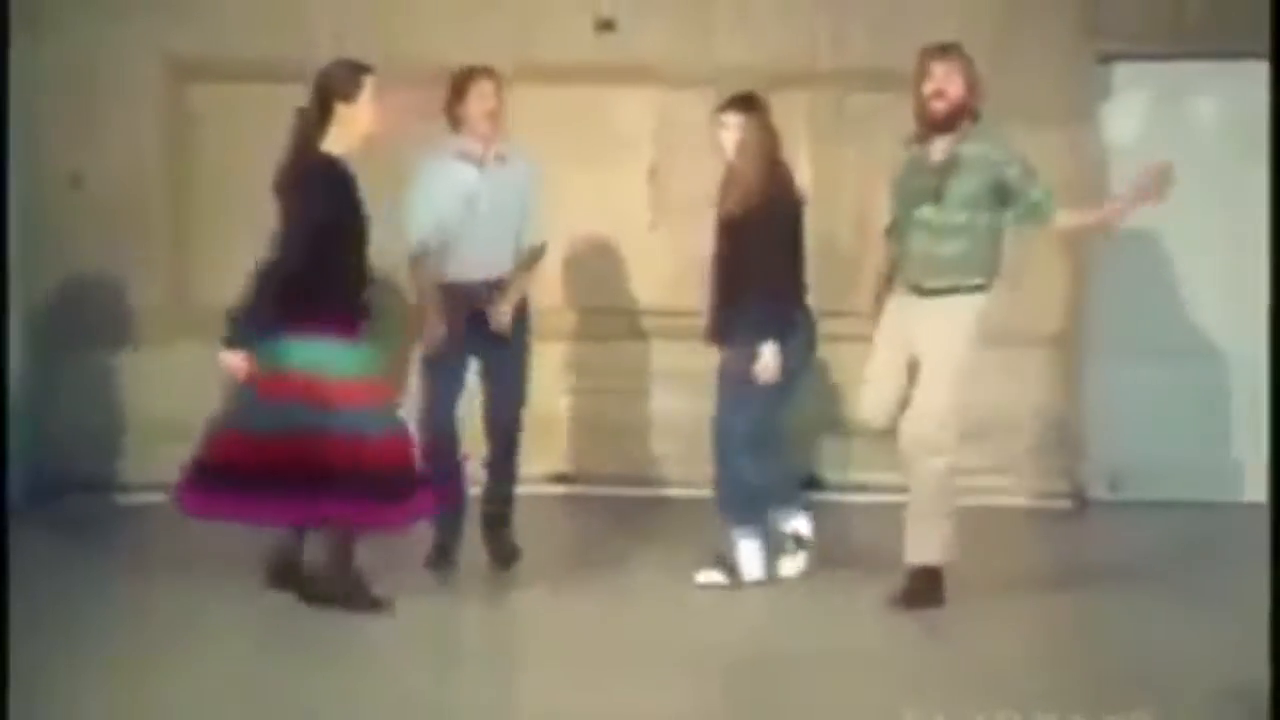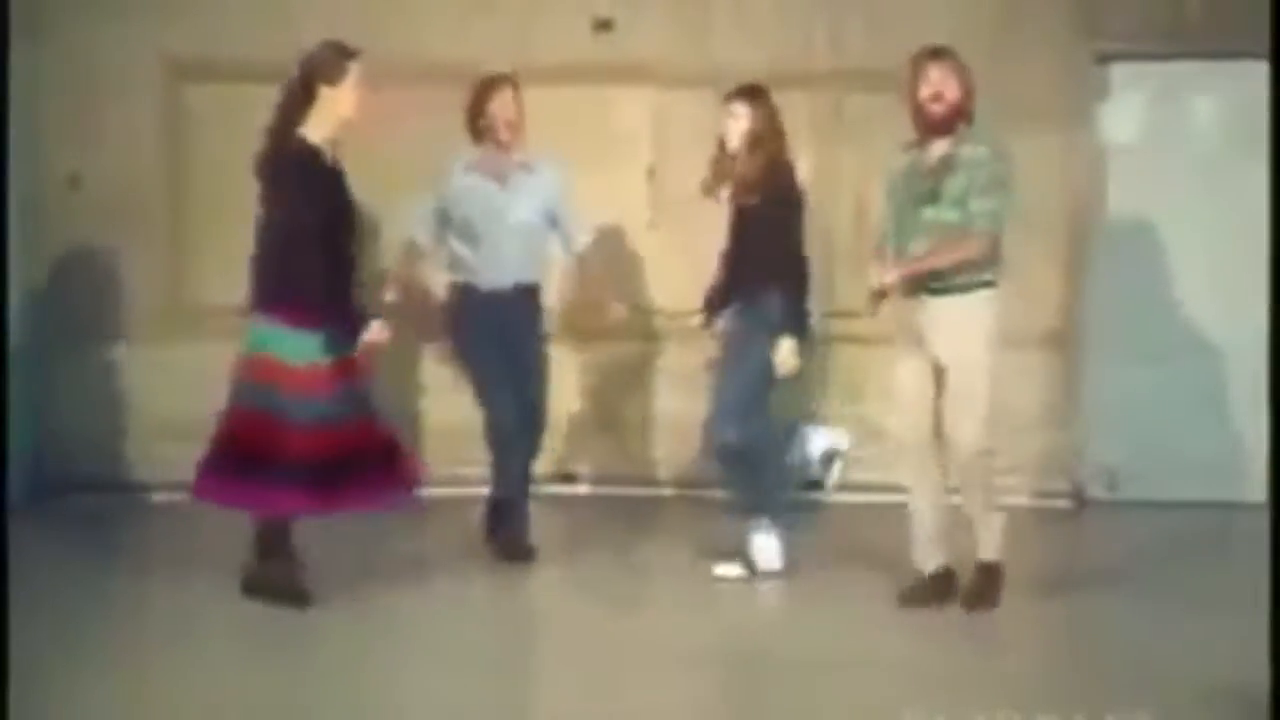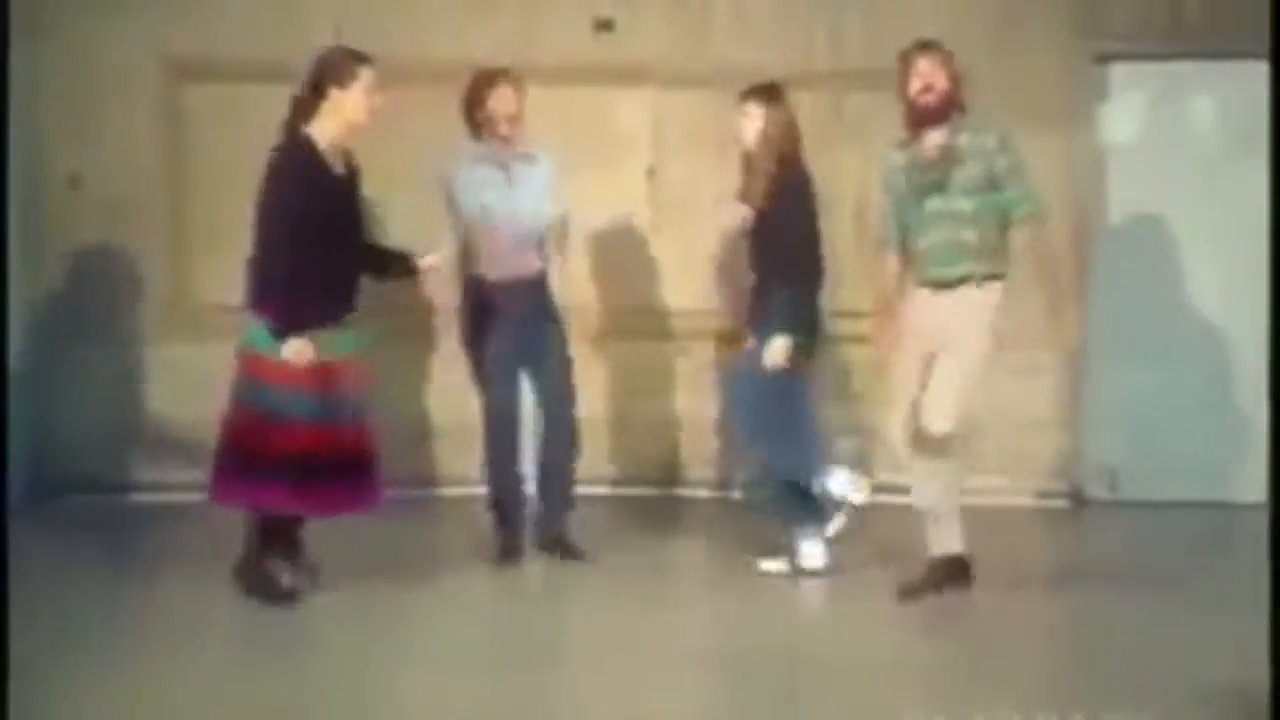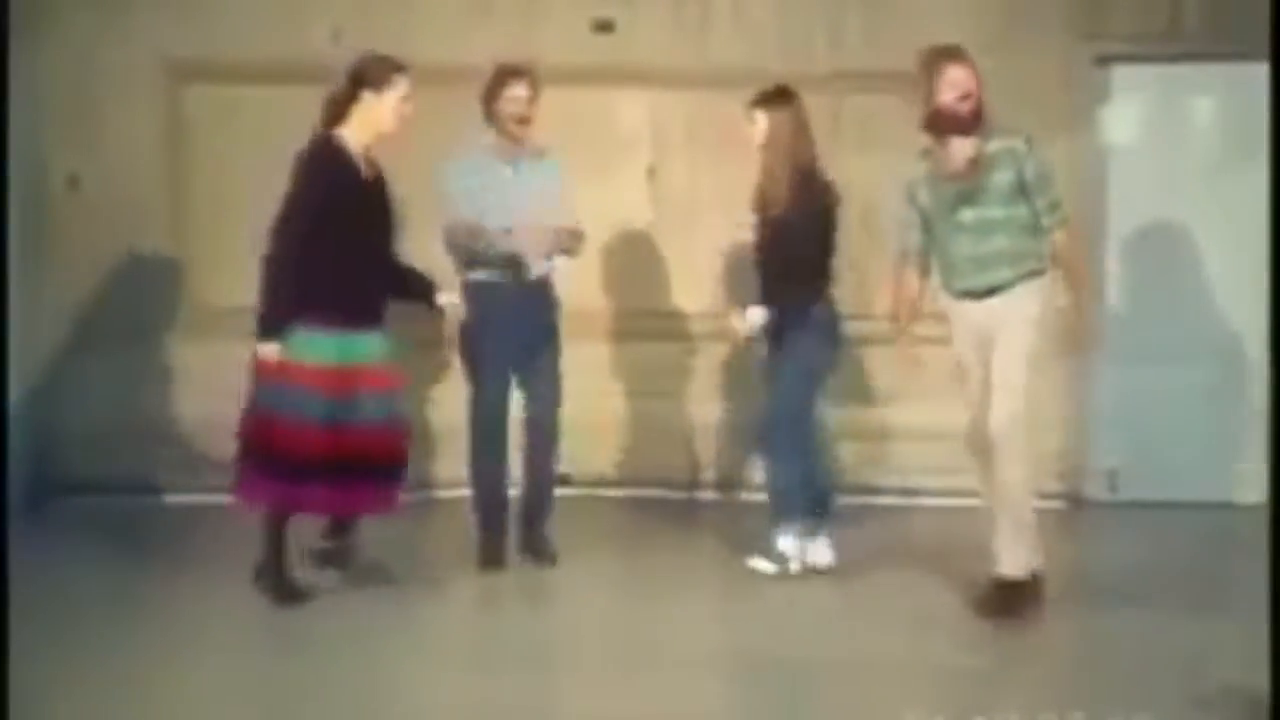
dt=0.4s
person 1, frame 1
left shoulder: (994, 156)
right shoulder: (911, 161)
left elbow: (1049, 214)
left wrist: (1125, 204)
right wrist: (870, 309)
left hip: (957, 308)
right hip: (905, 302)
left knee: (923, 433)
right knee: (872, 409)
left ankle: (926, 568)
person 1, frame 2
left shoulder: (985, 157)
right shoulder: (905, 168)
left elbow: (981, 242)
right elbow: (891, 245)
left wrist: (908, 268)
right wrist: (886, 275)
left hip: (968, 308)
right hip: (915, 312)
left knee: (966, 439)
right knee: (911, 439)
left ankle: (989, 557)
right ankle: (933, 568)
person 1, frame 3
left shoulder: (989, 146)
right shoulder: (899, 164)
left elbow: (1027, 223)
right elbow: (893, 249)
left wrist: (1055, 293)
right wrist: (886, 320)
left hip: (972, 300)
right hip: (920, 301)
left knee: (936, 423)
right knee: (904, 426)
right ankle: (947, 556)
person 1, frame 4
left shoulder: (1014, 151)
right shoulder: (919, 177)
left elbow: (1053, 228)
right elbow: (911, 261)
left wrist: (1081, 296)
right wrist: (898, 328)
left hip: (1016, 302)
right hip: (961, 311)
left knee: (1005, 427)
right knee: (983, 436)
left ankle: (1018, 574)
right ankle: (1018, 563)
person 2, frame 1
left shoulder: (320, 173)
right shoulder: (326, 179)
right elbow: (286, 262)
right wrist: (242, 335)
left hip: (303, 334)
right hip: (322, 338)
left knee: (305, 451)
right knee: (358, 447)
left ankle: (289, 556)
right ankle: (341, 575)
person 2, frame 2
left shoulder: (323, 161)
right shoulder: (291, 162)
right elbow: (303, 255)
left wrist: (352, 317)
right wrist: (357, 323)
left hip: (322, 323)
right hip: (292, 323)
left knee: (309, 439)
right knee: (293, 441)
left ankle: (271, 558)
right ankle: (271, 562)
person 2, frame 3
left shoulder: (345, 165)
right shoulder: (293, 160)
right elbow: (273, 251)
left wrist: (408, 264)
right wrist: (289, 328)
left hip: (331, 324)
right hip: (289, 328)
left knee: (321, 440)
right knee: (285, 440)
left ankle: (285, 550)
right ankle: (255, 558)
person 2, frame 4
left shoulder: (372, 170)
right shoulder: (320, 161)
right elbow: (285, 247)
left wrist: (428, 292)
right wrist: (271, 327)
left hip: (361, 329)
right hip: (310, 328)
left knee: (368, 444)
right knee: (300, 444)
left ankle: (338, 539)
right ankle: (271, 562)
person 3, frame 1
left shoulder: (519, 169)
right shoulder: (434, 169)
left elbow: (531, 244)
right elbow: (421, 247)
left wrist: (513, 295)
right wrist: (430, 310)
left hip: (504, 300)
right hip: (449, 300)
left knee: (505, 415)
right knee: (437, 418)
left ankle: (498, 523)
right ankle: (448, 525)
person 3, frame 2
left shoulder: (546, 177)
right shoulder: (457, 179)
left elbow: (574, 239)
right elbow: (423, 238)
right wrist: (397, 286)
left hip: (523, 305)
right hip: (473, 306)
left knee: (530, 417)
right knee: (505, 416)
left ankle: (503, 512)
right ankle: (509, 523)
person 3, frame 3
left shoulder: (540, 164)
right shoulder: (464, 170)
left elbow: (555, 223)
right elbow: (471, 232)
left wrist: (550, 233)
right wrist: (499, 253)
left hip: (535, 296)
right hip: (487, 300)
left knee: (560, 408)
right knee: (502, 415)
left ankle: (553, 523)
right ankle: (509, 527)
person 3, frame 4
left shoulder: (548, 165)
right shoulder: (466, 166)
left elbow: (572, 236)
right elbow: (456, 238)
left wrist: (547, 236)
right wrist: (506, 242)
left hip: (537, 297)
right hip: (488, 298)
left knee: (545, 414)
right knee: (489, 417)
left ankle: (533, 525)
right ankle: (491, 533)
person 4, frame 1
left shoulder: (777, 194)
right shoulder: (734, 194)
left elbow: (788, 272)
left wrist: (774, 341)
right wrist: (721, 336)
left hip: (780, 334)
right hip: (743, 332)
left knee: (744, 434)
right knee: (734, 437)
left ankle: (791, 520)
right ankle: (749, 554)
person 4, frame 2
left shoulder: (776, 185)
right shoulder: (744, 185)
left elbow: (792, 264)
left wrist: (791, 334)
right wrist: (711, 308)
left hip: (771, 320)
right hip: (747, 319)
left knee: (731, 423)
right knee: (741, 432)
right ankle: (764, 547)
person 4, frame 3
left shoulder: (788, 182)
right shoulder: (768, 182)
left elbow: (802, 262)
left wrist: (784, 331)
right wrist: (757, 326)
left hip: (784, 321)
right hip: (772, 318)
left knee: (756, 415)
right knee: (779, 425)
right ankle: (806, 545)
person 4, frame 4
left shoulder: (809, 191)
right shoulder: (780, 188)
left elbow: (810, 267)
left wrist: (765, 311)
right wrist: (762, 314)
left hip: (809, 325)
right hip: (788, 325)
left knee: (784, 429)
right knee: (789, 431)
left ankle: (799, 544)
right ankle: (807, 541)
